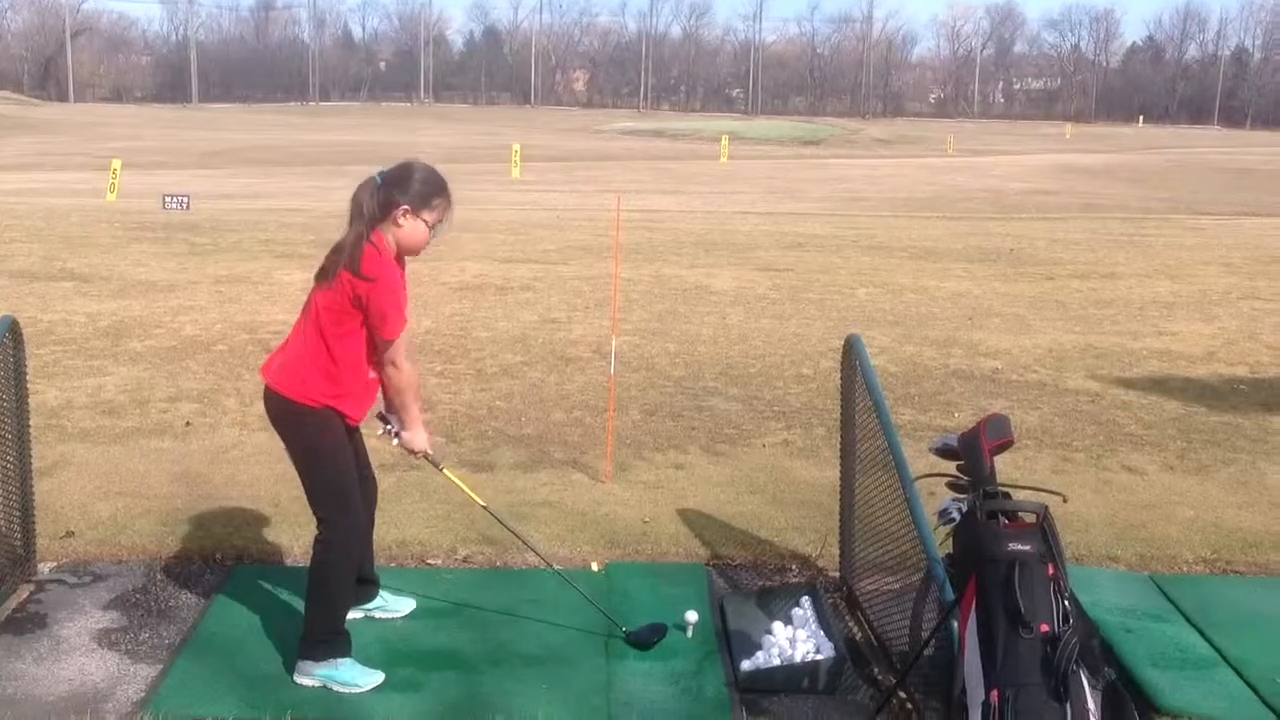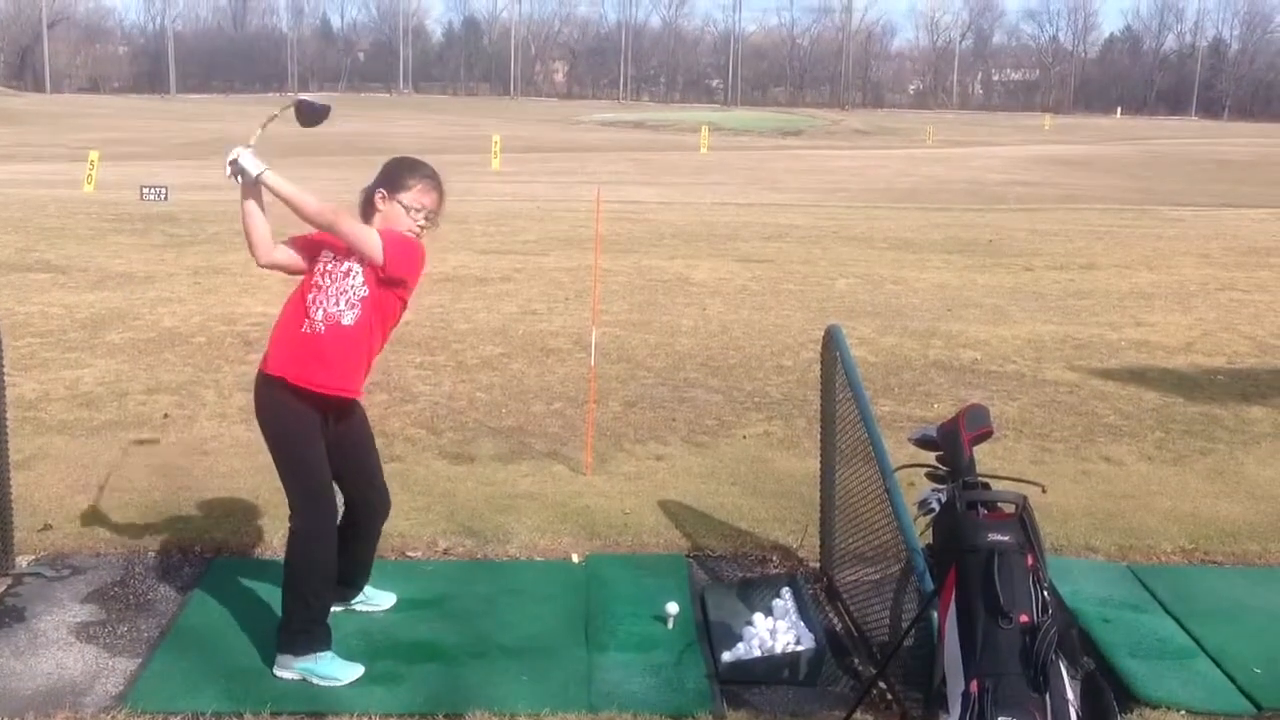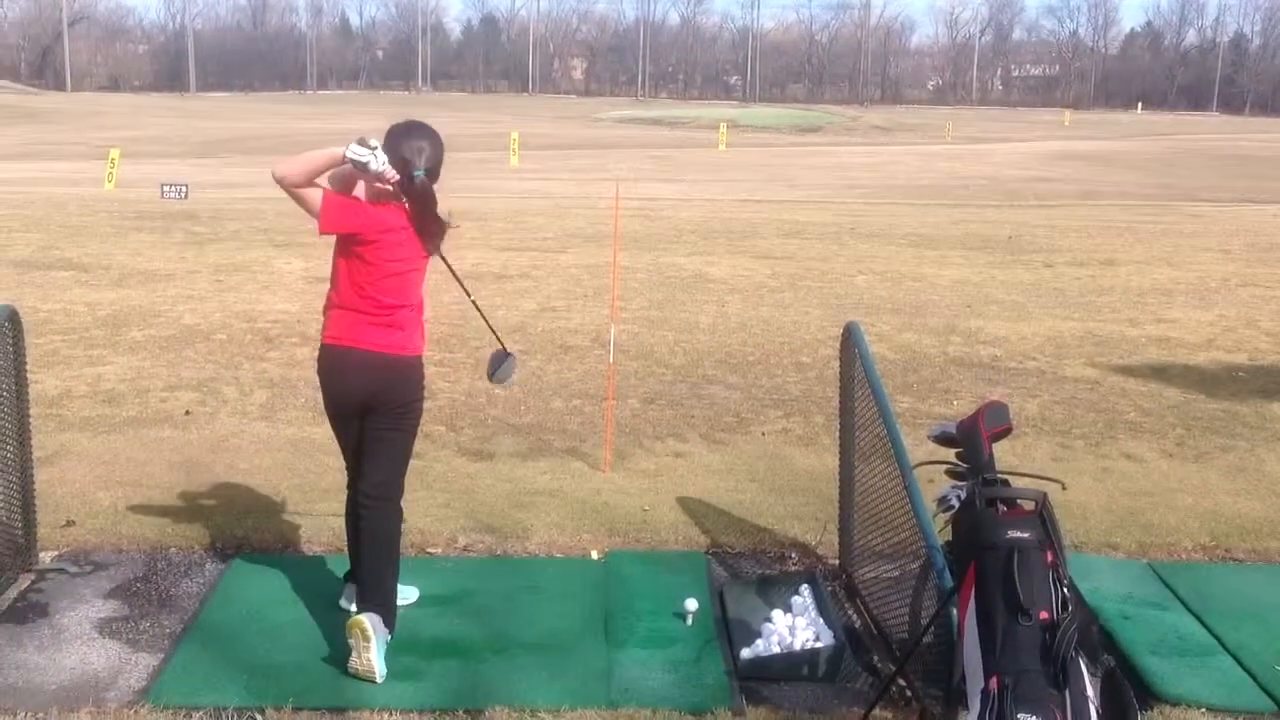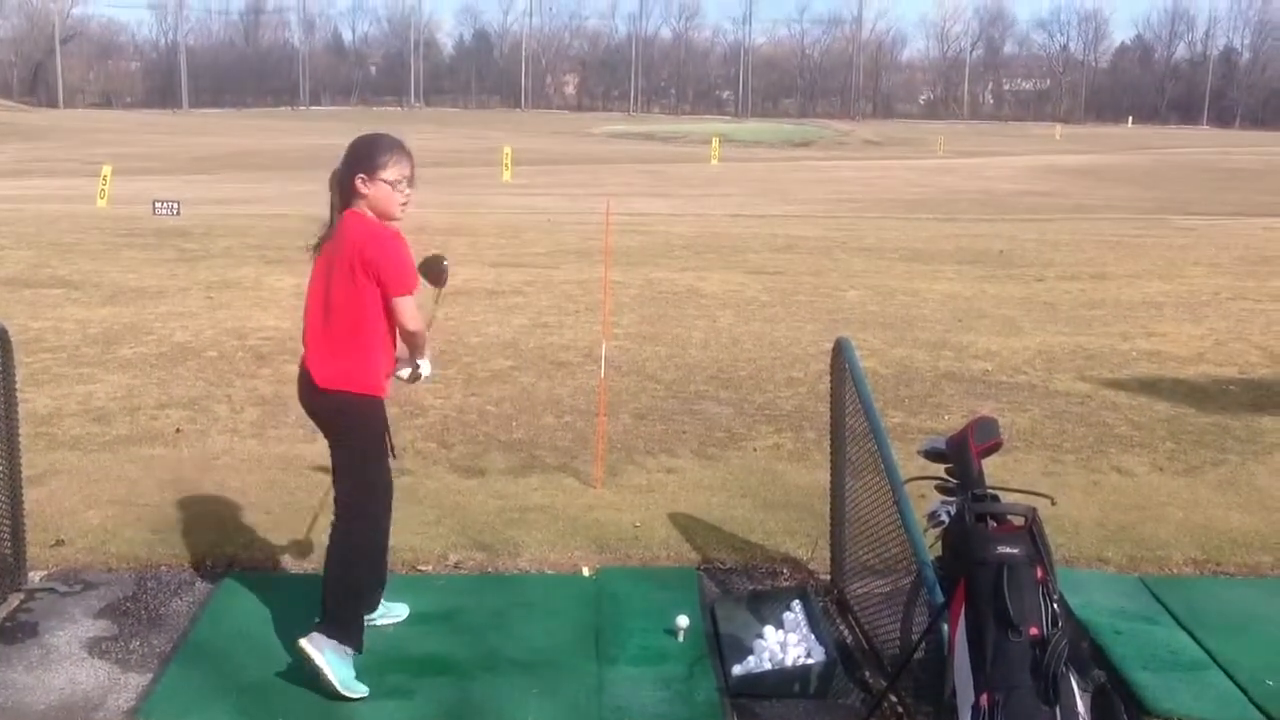
dt=1s
person 1, frame 1
left shoulder: (373, 252)
right shoulder: (378, 271)
left elbow: (380, 354)
right elbow: (395, 362)
left wrist: (397, 414)
right wrist: (413, 425)
left hip: (323, 395)
right hip: (304, 402)
left knee: (361, 493)
right knee: (341, 518)
left ankle: (360, 593)
right ankle: (319, 656)
person 1, frame 2
left shoulder: (408, 256)
right shoulder: (326, 245)
left elbow: (337, 222)
right elbow: (266, 254)
left wrist: (265, 174)
right wrist: (250, 190)
left hip: (338, 400)
right hip: (285, 391)
left knee: (371, 500)
right knee: (316, 512)
left ankle: (346, 587)
right ankle: (300, 648)
person 1, frame 3
left shoulder: (363, 217)
right shoulder: (424, 220)
left elbow: (286, 178)
left wrist: (348, 155)
right wrist: (355, 167)
left hip: (342, 364)
right hip: (399, 372)
left knee: (362, 481)
right knee: (382, 493)
left ankle: (365, 585)
right ankle: (374, 613)
person 1, frame 4
left shoulder: (341, 235)
right shoulder: (381, 239)
right elbow: (410, 321)
left wrist: (398, 353)
right wrist: (418, 356)
left hip: (323, 381)
right hip: (351, 390)
left knee: (370, 493)
right knee: (361, 507)
left ankle: (362, 600)
right ankle: (333, 633)
